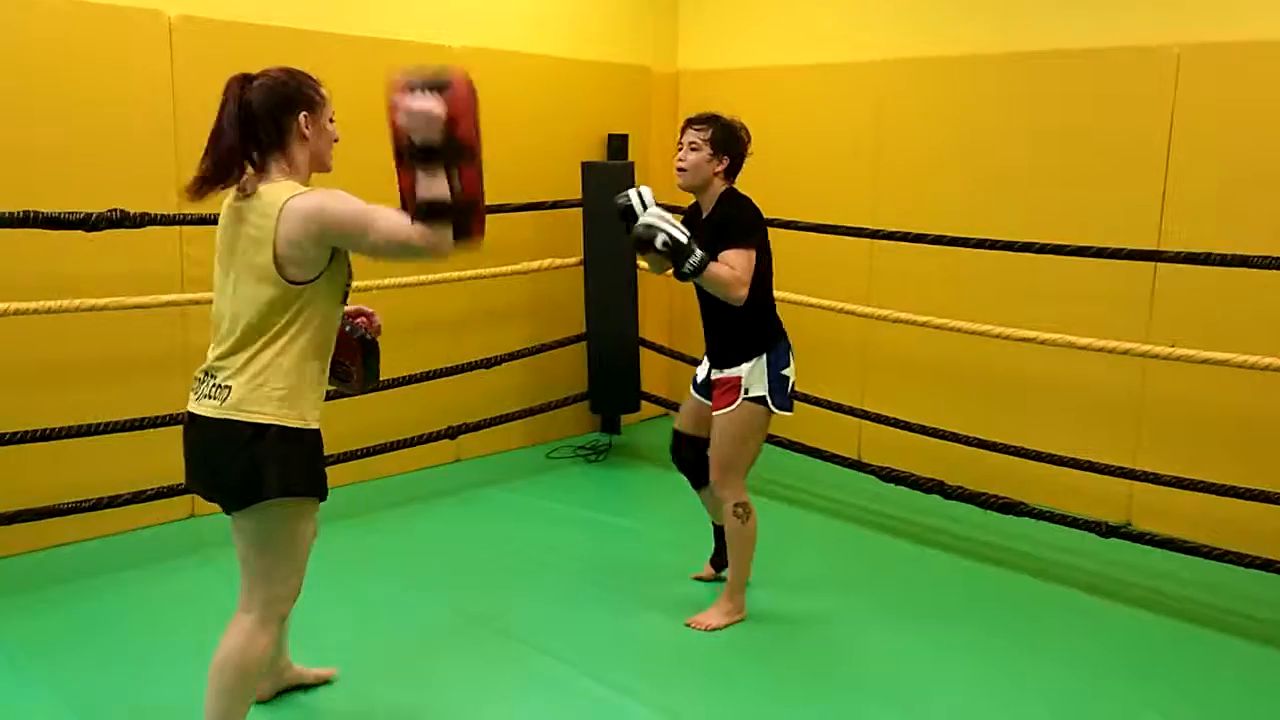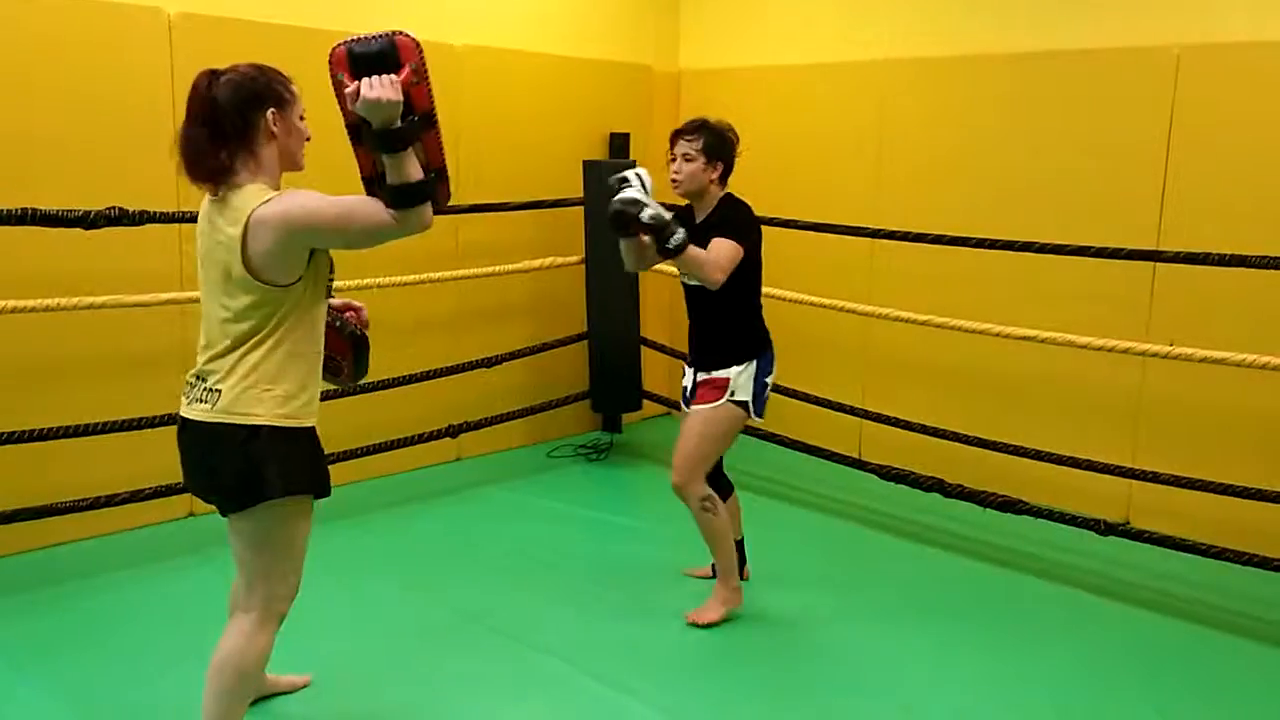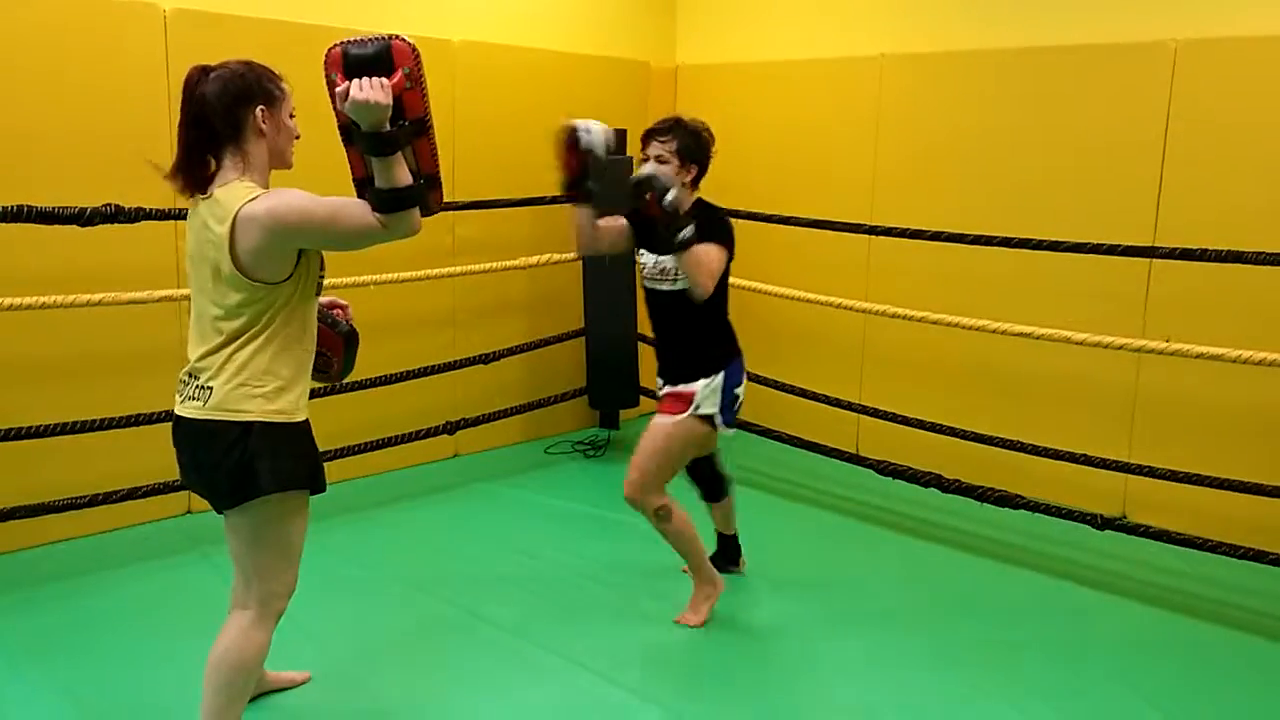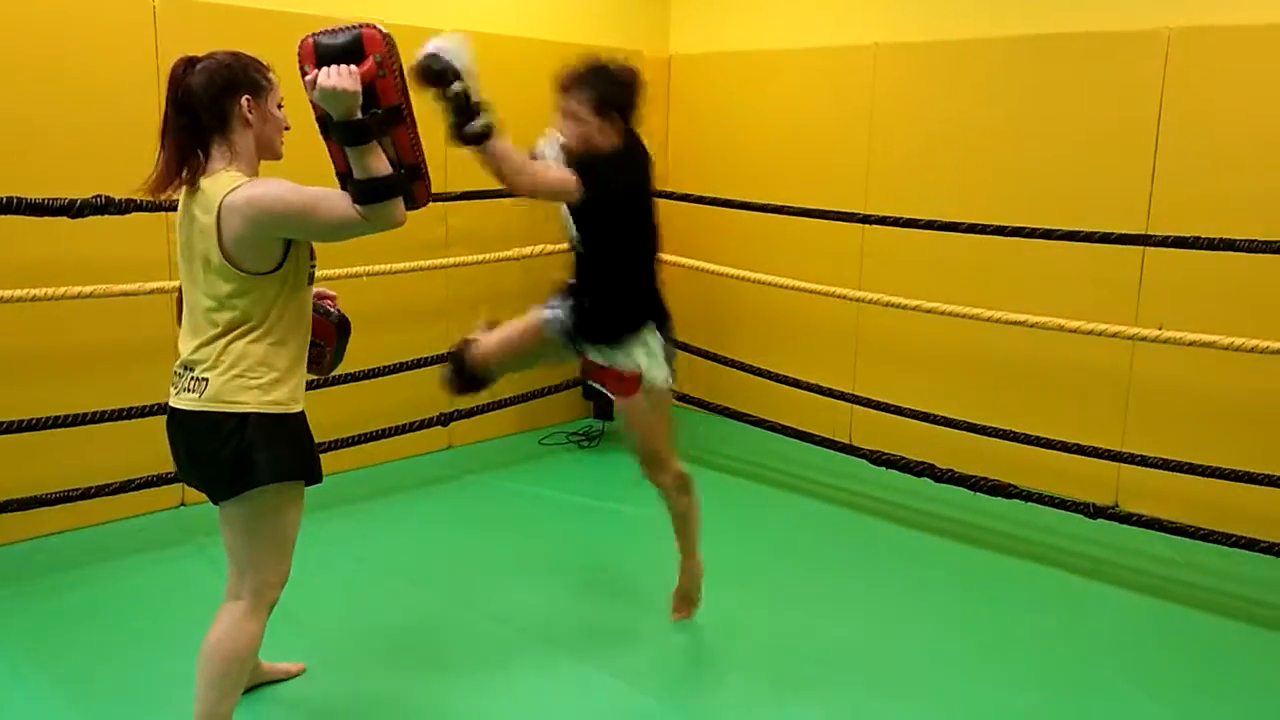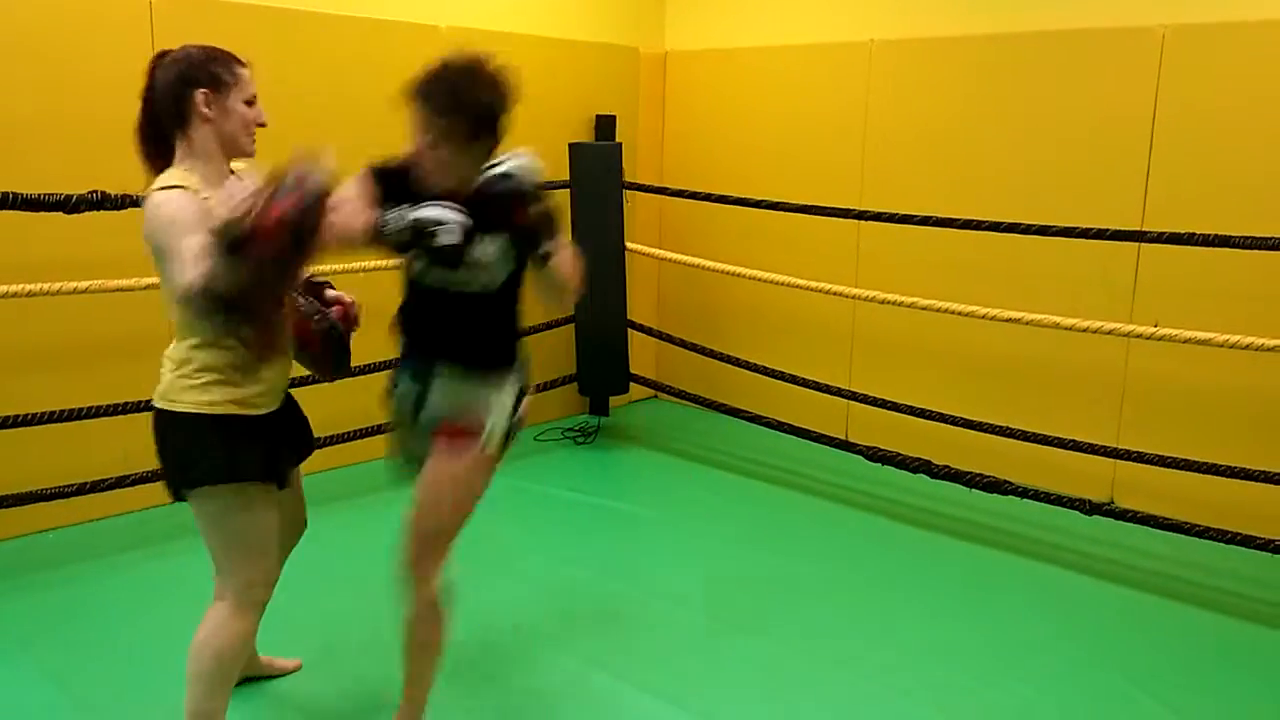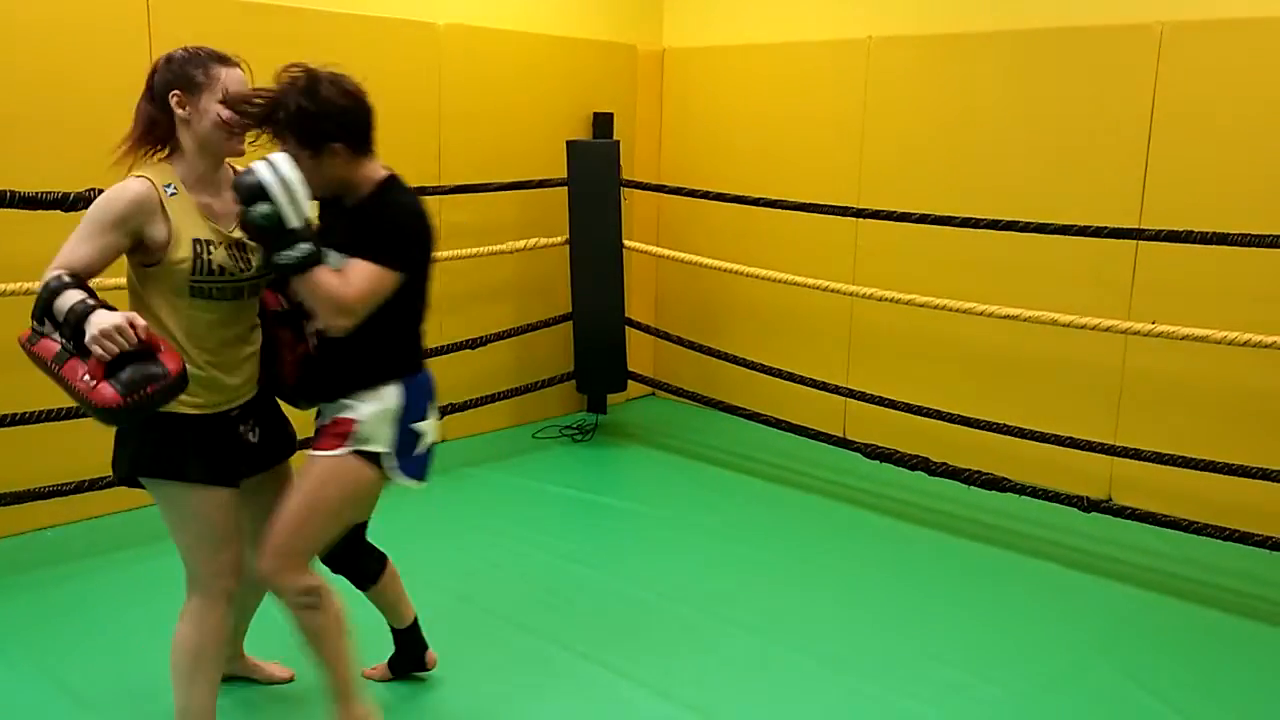
dt=0.3s
person 1, frame 1
left shoulder: (242, 202)
right shoulder: (317, 210)
right elbow: (436, 238)
left wrist: (333, 317)
right wrist: (427, 144)
left hip: (224, 415)
right hip: (264, 427)
left knee: (289, 545)
right knee: (265, 599)
person 1, frame 2
left shoulder: (221, 206)
right shoulder: (287, 215)
right elbow: (412, 217)
left wrist: (321, 309)
right wrist: (388, 129)
left hip: (216, 418)
right hip: (257, 431)
left knee: (262, 571)
right knee: (265, 598)
person 1, frame 3
left shoulder: (210, 202)
right shoulder: (274, 212)
right elbow: (400, 221)
left wrist: (306, 304)
right wrist: (376, 131)
left hip: (211, 414)
right hip: (252, 425)
left knee: (262, 569)
right knee: (265, 594)
person 1, frame 4
left shoulder: (201, 192)
right shoulder: (256, 202)
right elbow: (383, 214)
left wrist: (297, 296)
right wrist: (353, 117)
left hip: (211, 406)
right hip: (245, 417)
left knee: (263, 557)
right knee: (257, 585)
left ankle: (243, 663)
person 1, frame 5
left shoulder: (238, 182)
right shoulder: (173, 204)
right elbow: (205, 313)
left wrist: (316, 299)
right wrist: (230, 243)
left hip: (257, 404)
right hip: (214, 416)
left knee: (282, 530)
right knee: (243, 584)
left ankle: (239, 656)
person 1, frame 6
right shoulder: (139, 198)
left elbow: (282, 279)
right elbow: (56, 284)
right wrist: (96, 318)
left hip: (247, 402)
right hip: (174, 418)
left knee: (270, 542)
right knee: (214, 580)
left ankle: (228, 655)
person 2, frame 1
left shoulder: (738, 214)
right shoulder: (697, 214)
left elbow: (736, 289)
right elbow: (659, 266)
left wrist: (681, 249)
right wrist: (645, 231)
left hip: (755, 361)
right hip: (722, 358)
left knee: (725, 480)
right knee: (685, 451)
left ankle: (733, 600)
right ankle: (726, 552)
person 2, frame 2
left shoulder: (736, 217)
right shoulder: (686, 216)
left elbow: (711, 273)
right elbow: (635, 262)
left wrist: (663, 222)
right wrist: (629, 219)
left hip: (739, 366)
right hip: (704, 362)
left knee: (685, 478)
right knee: (706, 470)
left ankle: (729, 586)
right ankle: (734, 560)
person 2, frame 3
left shoulder: (710, 222)
right shoulder: (645, 218)
left elbow: (702, 285)
right elbow: (588, 244)
left wrist: (672, 219)
right wrist: (584, 182)
left hip: (708, 375)
right hip: (676, 370)
left knee: (640, 489)
right knee: (701, 467)
left ankle: (707, 580)
right ankle: (730, 551)
person 2, frame 4
left shoulder: (621, 162)
right shoulder: (580, 158)
left elbow: (533, 182)
left wrist: (466, 107)
left hip: (632, 336)
right hip: (583, 309)
left knee: (658, 463)
right knee: (468, 366)
left ankle: (690, 562)
person 2, frame 5
left shoulder: (510, 193)
right shoulder: (402, 181)
left elbow: (567, 292)
right elbow: (334, 229)
left wrist: (530, 221)
right wrist: (394, 227)
left hip: (480, 387)
right hip: (421, 371)
left knee: (418, 566)
right knee: (415, 466)
person 2, frame 6
left shoulder: (397, 215)
right shoulder: (342, 200)
left elbow: (340, 311)
right elbow: (331, 287)
left wrist: (284, 229)
left hip: (381, 407)
right hip: (359, 399)
left knee: (282, 562)
right knee: (341, 542)
right ankle: (413, 649)
